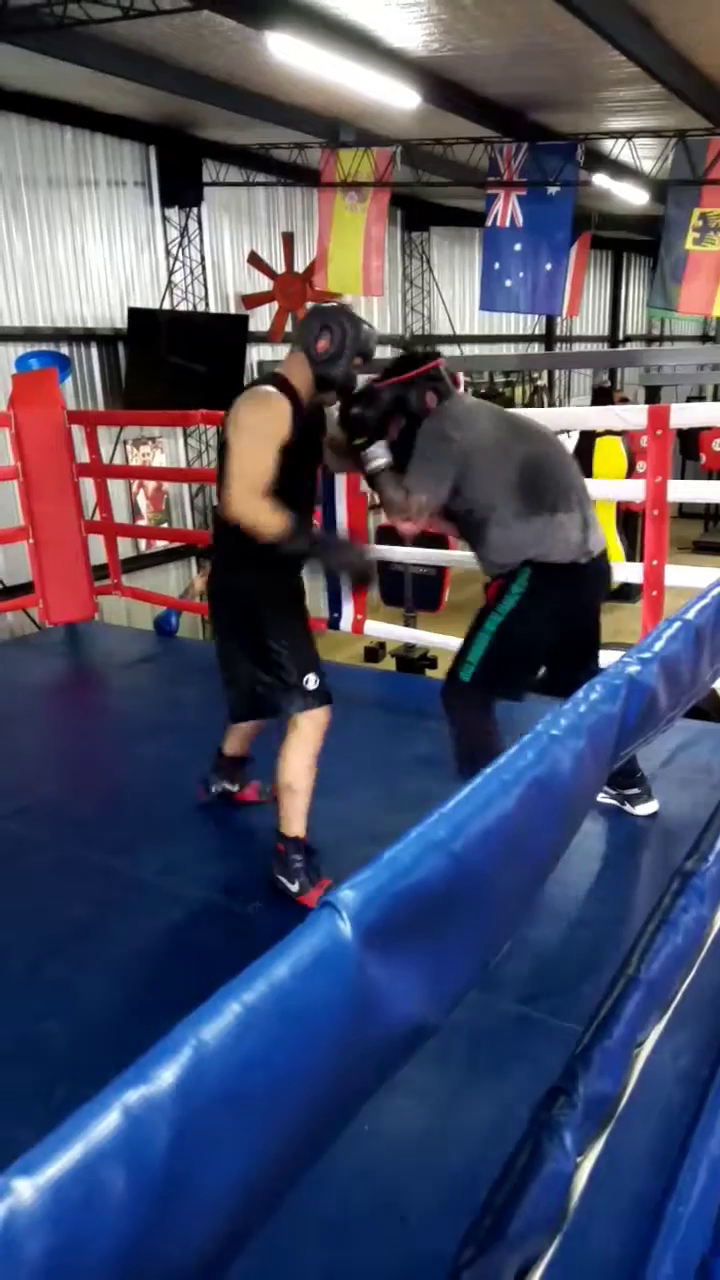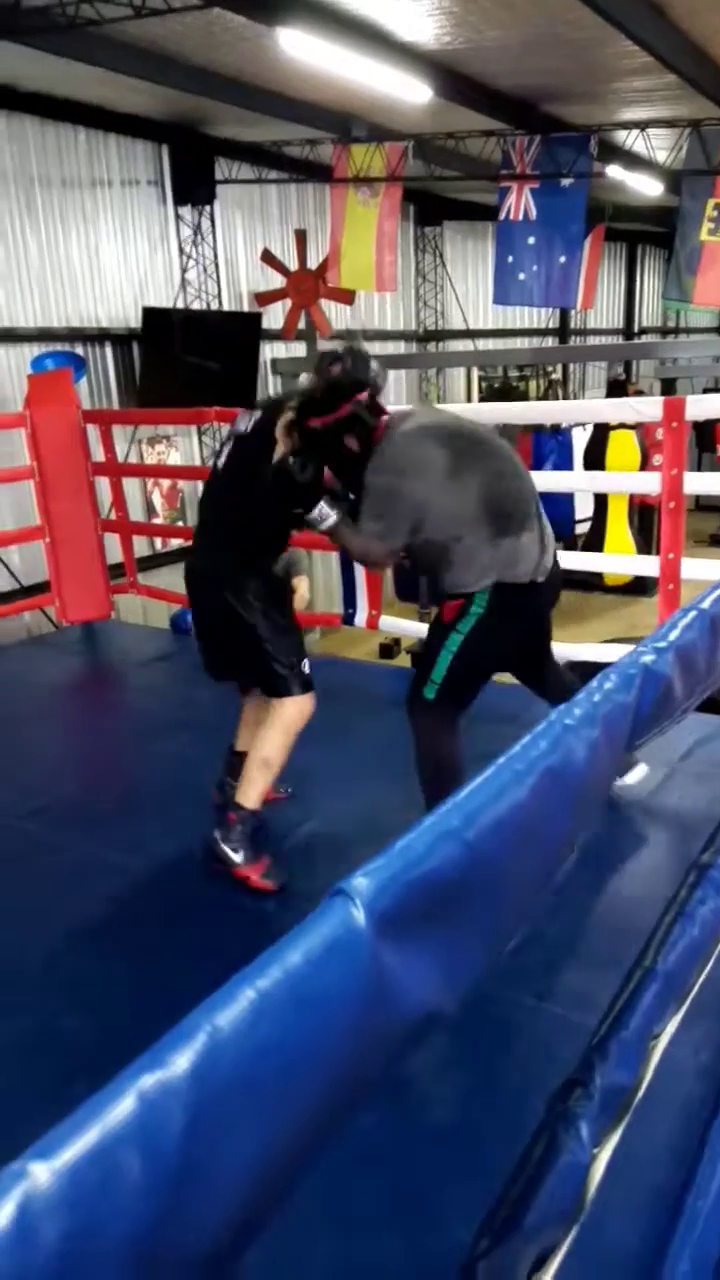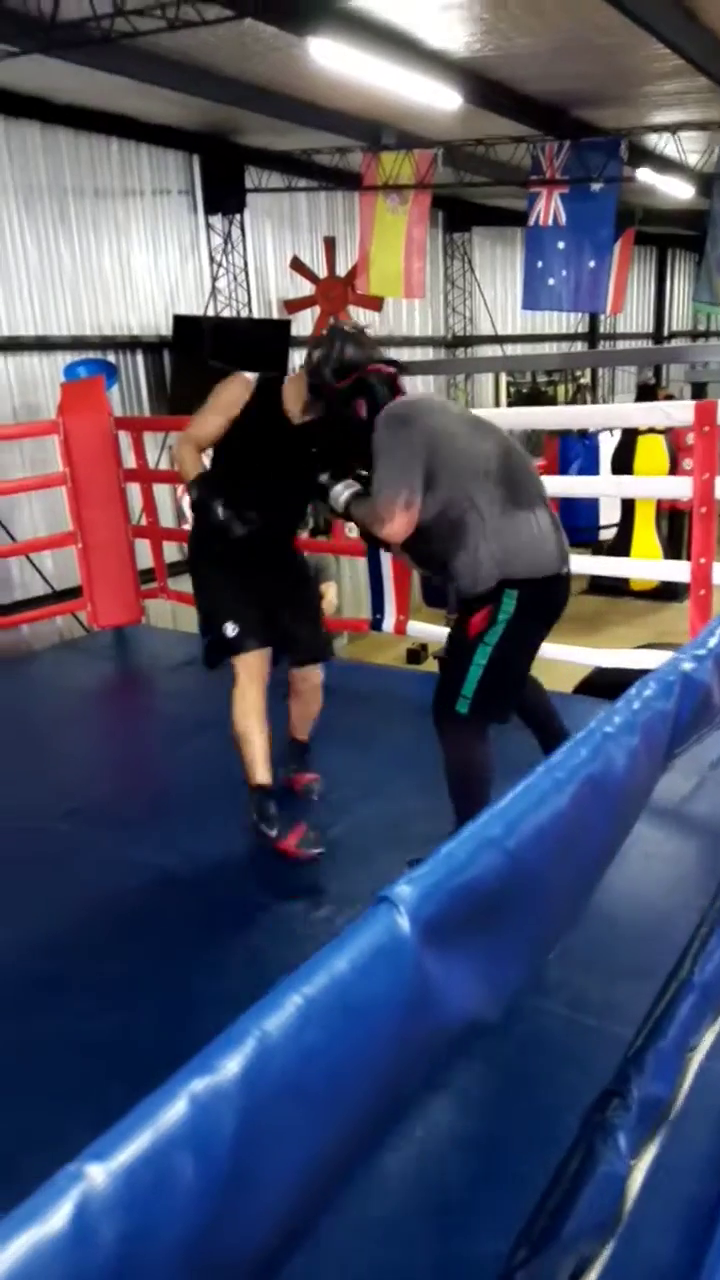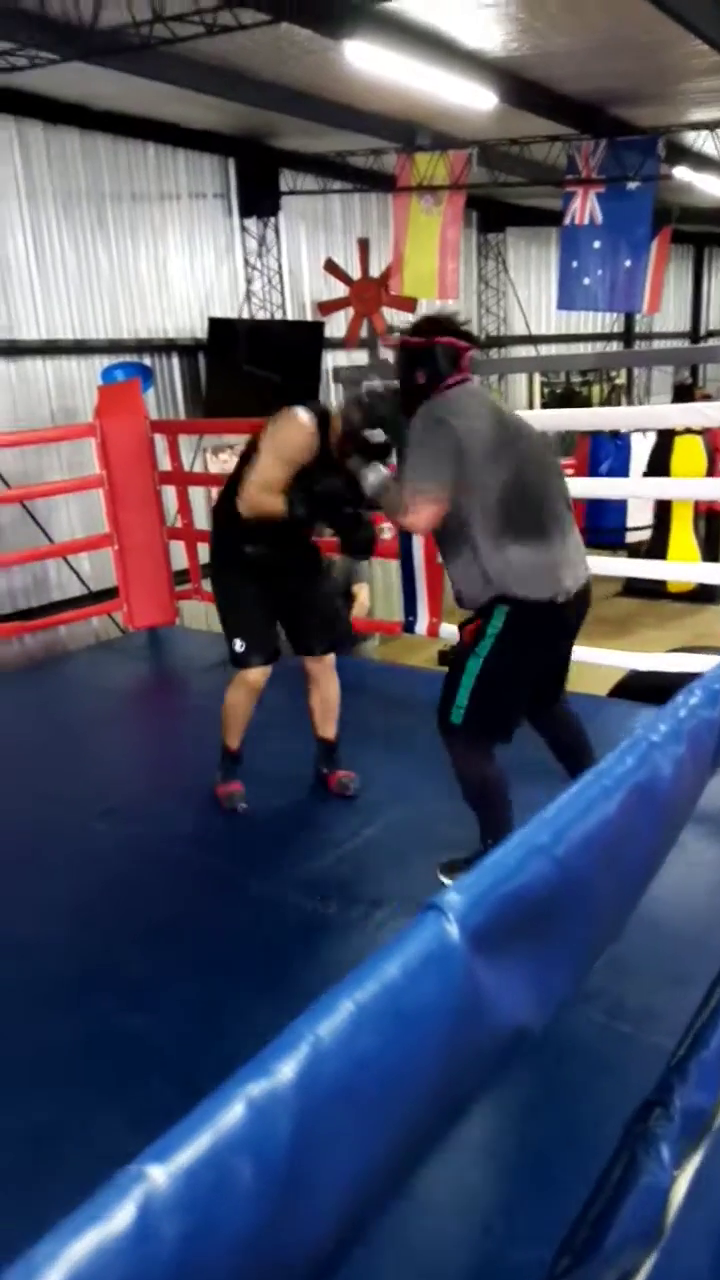
dt=0.3s
person 1, frame 1
left shoulder: (303, 407)
right shoulder: (268, 405)
right elbow: (244, 503)
right wrist: (324, 546)
left hip: (262, 580)
right hip: (253, 584)
left knee: (272, 689)
right knee: (310, 711)
left ankle: (225, 773)
right ankle: (294, 861)
person 1, frame 2
left shoulder: (273, 419)
right elbow: (304, 499)
left hip: (221, 568)
right hip: (236, 574)
left knee: (269, 677)
right knee: (295, 699)
left ankle: (237, 778)
right ankle: (237, 830)
person 1, frame 3
right shoulder: (246, 392)
right elbow: (185, 447)
right wrist: (209, 503)
left hip: (279, 557)
right hip: (222, 555)
left knee: (309, 674)
right knee: (252, 669)
left ankle: (298, 762)
right ankle: (268, 807)
person 1, frame 4
left shoulder: (344, 441)
right shoulder: (300, 430)
left elbow: (340, 501)
right elbow: (250, 503)
left wrist: (353, 524)
right wrist: (310, 506)
left hip: (295, 553)
right hip: (241, 556)
left knee: (322, 663)
right knee: (253, 673)
left ankle: (329, 762)
right ankle: (230, 765)
person 2, frame 1
left shoulder: (443, 429)
right shoulder: (477, 418)
left elbow: (408, 515)
right elbow: (453, 509)
left wrist: (370, 451)
left hip: (539, 575)
right hip: (582, 561)
left knee: (465, 695)
right knee: (579, 679)
right ankle: (630, 784)
person 2, frame 2
left shoulder: (389, 473)
right shoulder: (420, 423)
left elbow: (375, 554)
left wrist: (319, 510)
left hip: (496, 588)
right hip: (535, 567)
left knee: (431, 707)
right knee: (538, 667)
person 2, frame 3
left shoulder: (399, 419)
right shoulder: (428, 420)
left elbow: (393, 523)
right elbow: (420, 541)
left wrist: (340, 491)
left hip: (514, 584)
right hip: (536, 572)
left knee: (458, 716)
right knee: (507, 679)
person 2, frame 4
left shoulder: (437, 418)
right shoulder: (482, 415)
left elbow: (415, 513)
left wrist: (370, 474)
left hip: (520, 601)
right hip: (563, 587)
left knee: (464, 726)
right knee: (541, 699)
